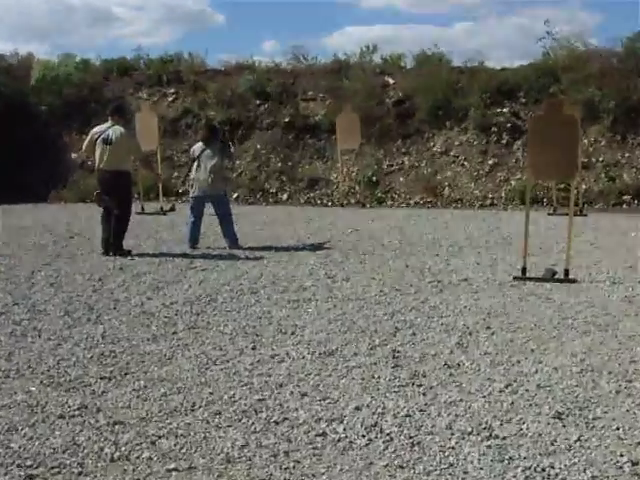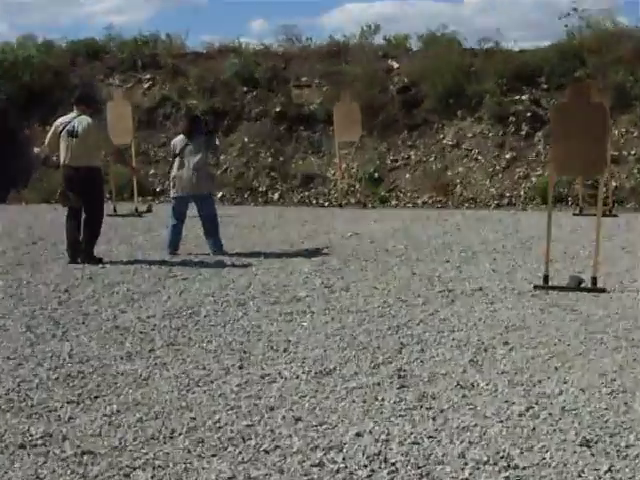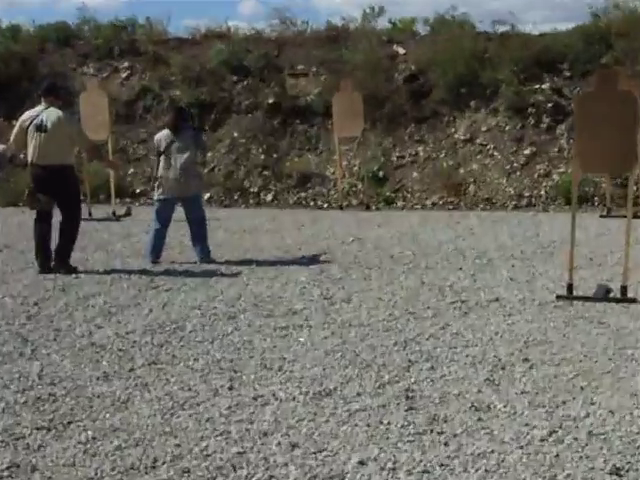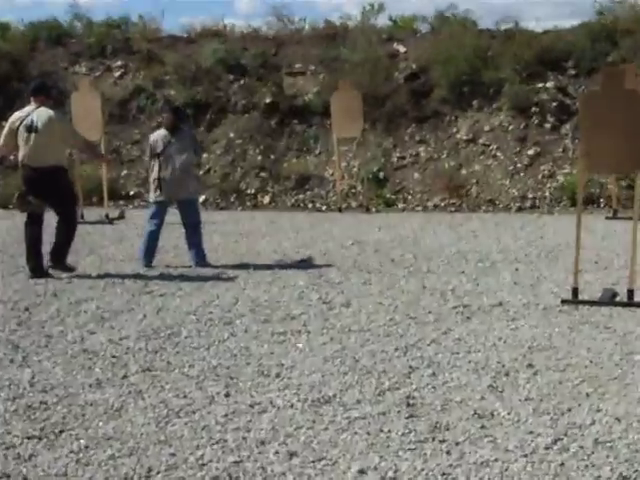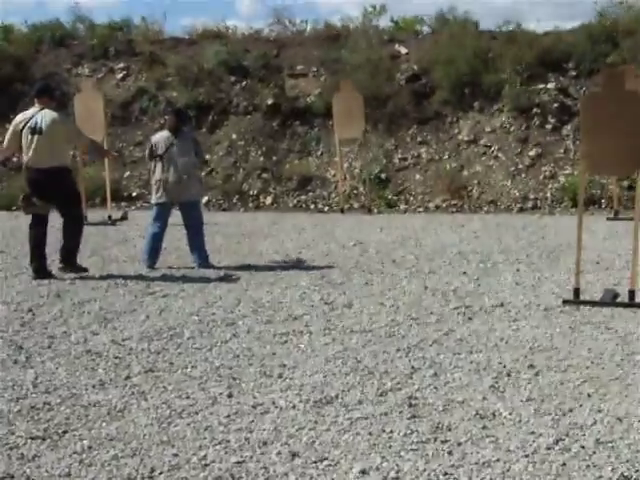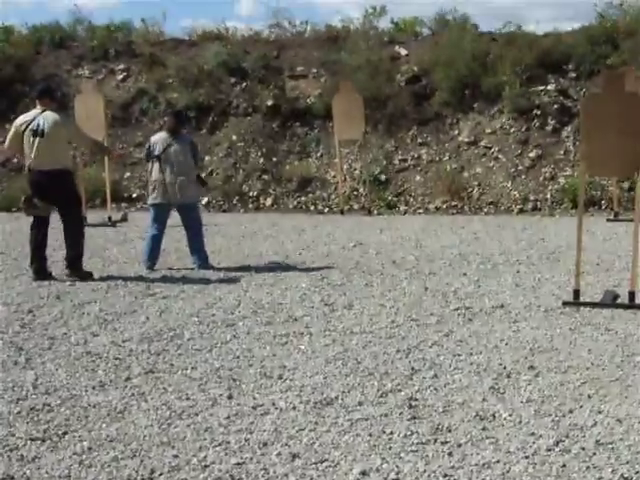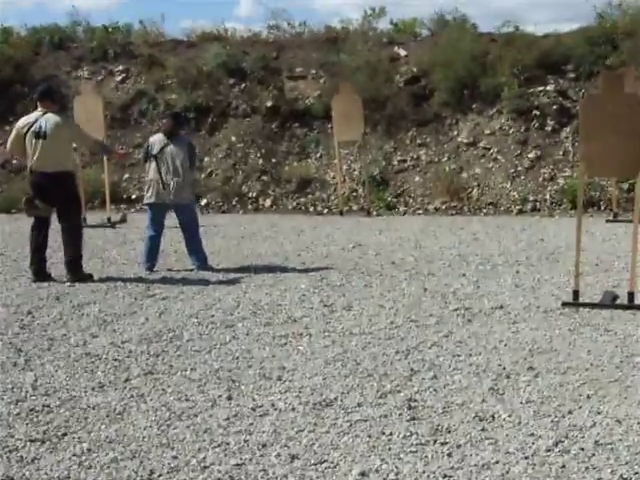
dt=0.1s
person 1, frame 1
left shoulder: (97, 131)
right shoulder: (125, 134)
left elbow: (86, 152)
right elbow: (140, 157)
left wrist: (89, 156)
right wrist: (154, 172)
left hip: (103, 175)
right hip: (120, 176)
left knee: (107, 210)
right knee: (122, 212)
left ankle: (106, 246)
right ankle: (116, 247)
person 1, frame 2
left shoulder: (60, 123)
right shoulder: (93, 125)
left elbow: (48, 148)
right elbow: (112, 151)
right wrist: (129, 166)
left hip: (68, 171)
right hip: (89, 172)
left knee: (73, 212)
right knee: (93, 213)
left ankle: (73, 253)
right ankle: (87, 253)
person 1, frame 3
left shoulder: (27, 117)
right shoulder: (64, 118)
left elbow: (14, 146)
right elbow: (86, 145)
right wrist: (106, 161)
left hip: (38, 171)
right hip: (61, 171)
left knee: (43, 216)
right knee: (71, 215)
left ankle: (43, 262)
right ankle: (61, 259)
person 1, frame 4
left shoulder: (17, 118)
right shoulder: (55, 118)
right elbow: (80, 143)
right wrist: (101, 156)
left hip: (29, 173)
right hip: (53, 173)
left knee: (34, 219)
right knee: (68, 215)
left ankle: (35, 267)
right ankle: (57, 258)
person 1, frame 5
left shoulder: (20, 119)
right shoulder: (59, 119)
right elbow: (85, 142)
right wrist: (107, 153)
left hip: (33, 174)
right hip: (58, 173)
left knee: (38, 220)
right knee: (73, 216)
left ankle: (38, 268)
right ankle: (68, 260)
person 1, frame 6
left shoulder: (22, 121)
right shoulder: (60, 121)
left elbow: (9, 149)
right elbow: (88, 142)
right wrist: (111, 152)
left hip: (36, 176)
right hip: (59, 176)
left knee: (39, 222)
right knee: (73, 221)
left ankle: (38, 269)
right ankle: (74, 266)
person 1, frame 7
left shoulder: (23, 123)
right shoulder: (62, 123)
left elbow: (12, 151)
right elbow: (91, 143)
right wrist: (113, 152)
left hip: (37, 178)
right hip: (61, 178)
left knee: (40, 224)
right knee: (71, 223)
left ankle: (38, 270)
right ankle: (74, 270)
person 2, frame 1
left shoulder: (195, 148)
right shoulder: (220, 146)
left elbow: (192, 165)
right elbow: (230, 156)
right wrist: (227, 146)
left hip: (198, 187)
right hip: (216, 186)
left knee: (195, 217)
right knee: (225, 216)
person 2, frame 2
left shoulder: (175, 142)
right shoulder: (204, 140)
left elbow: (174, 160)
right elbow: (215, 148)
right wrist: (212, 137)
left hip: (180, 185)
right hip: (201, 185)
left knee: (177, 219)
right knee: (209, 218)
left ankle: (172, 248)
right ankle: (216, 248)
person 2, frame 3
left shoulder: (159, 137)
right shoulder: (192, 134)
left elbow: (158, 159)
right elbow: (203, 149)
left hip: (166, 186)
right hip: (189, 185)
left knee: (160, 223)
right knee: (197, 222)
left ankle: (153, 255)
right ankle: (203, 255)
person 2, frame 4
left shoulder: (155, 137)
right shoulder: (188, 135)
left elbow: (151, 160)
right elbow: (198, 155)
left hip: (162, 188)
right hip: (186, 187)
left knee: (154, 224)
right knee: (192, 225)
left ankle: (146, 259)
right ankle: (198, 259)
person 2, frame 5
left shoulder: (156, 139)
right shoulder: (190, 138)
left elbow: (150, 160)
right elbow: (200, 161)
left hip: (163, 190)
right hip: (188, 189)
left knee: (157, 226)
right knee: (194, 227)
left ankle: (149, 261)
right ankle: (201, 260)
person 2, frame 6
left shoulder: (155, 140)
right shoulder: (188, 141)
left elbow: (147, 160)
right elbow: (196, 165)
right wrist: (195, 178)
left hip: (161, 191)
right hip: (185, 191)
left knee: (156, 228)
right knee: (193, 229)
left ankle: (149, 262)
right ankle: (201, 262)
person 2, frame 7
left shoulder: (153, 141)
right shoulder: (186, 143)
left elbow: (145, 162)
right elbow: (192, 169)
right wrist: (190, 185)
left hip: (157, 192)
right hip: (182, 192)
left knee: (154, 229)
right knee: (191, 229)
left ankle: (148, 264)
right ankle: (200, 263)
